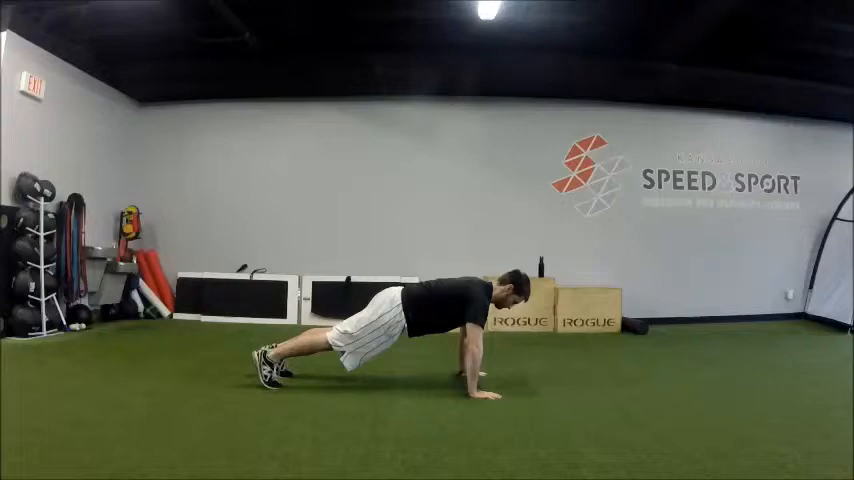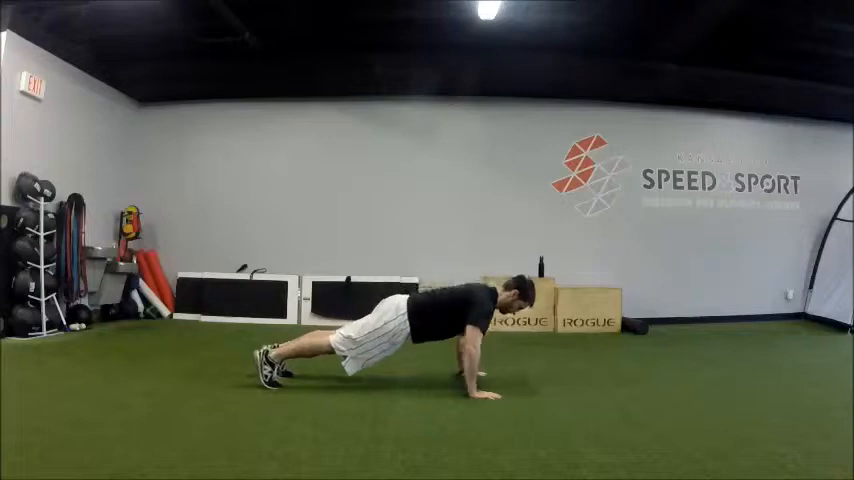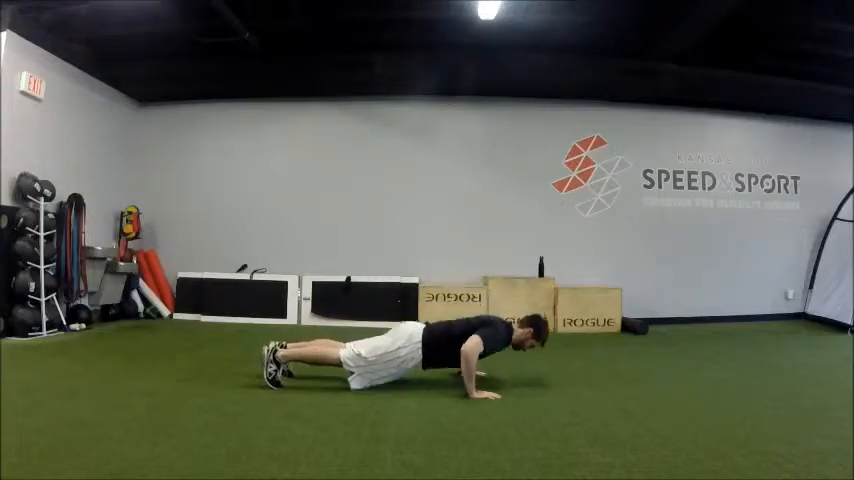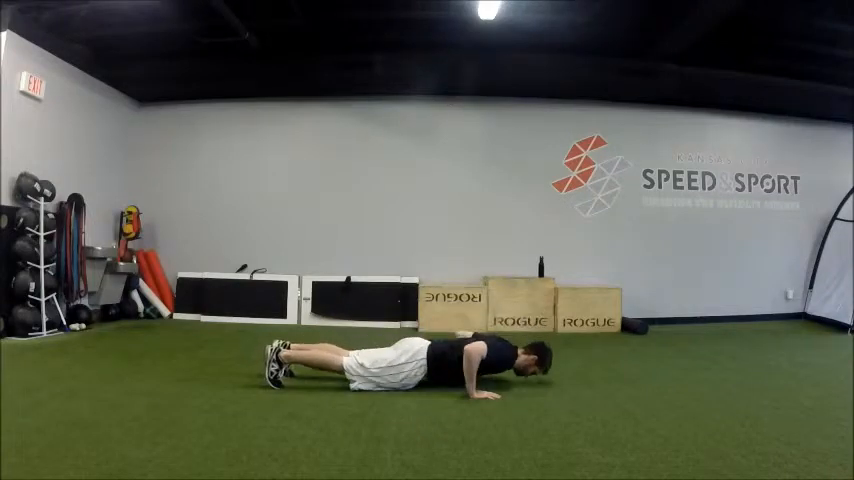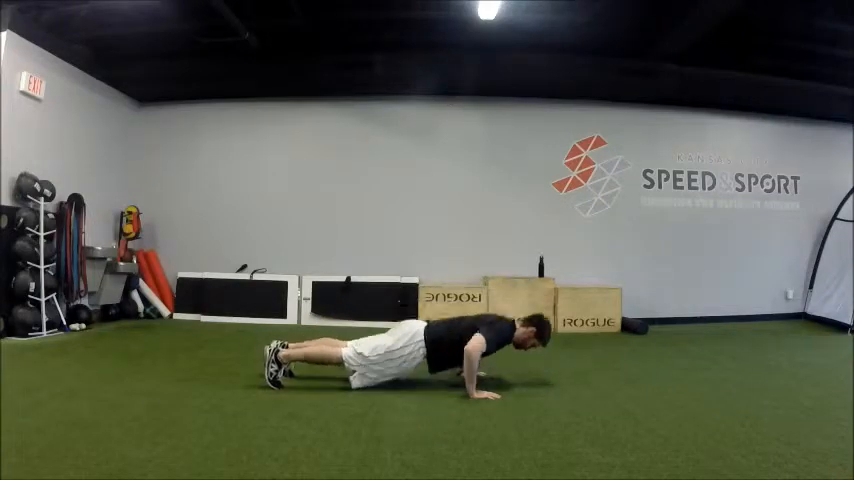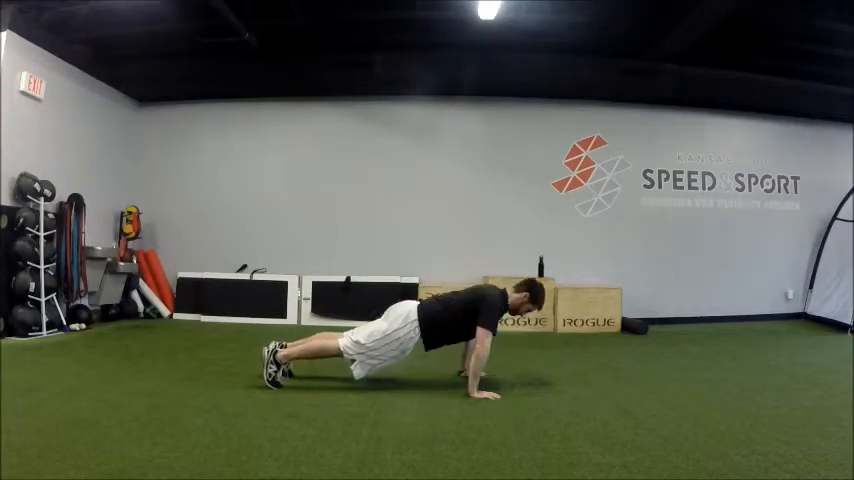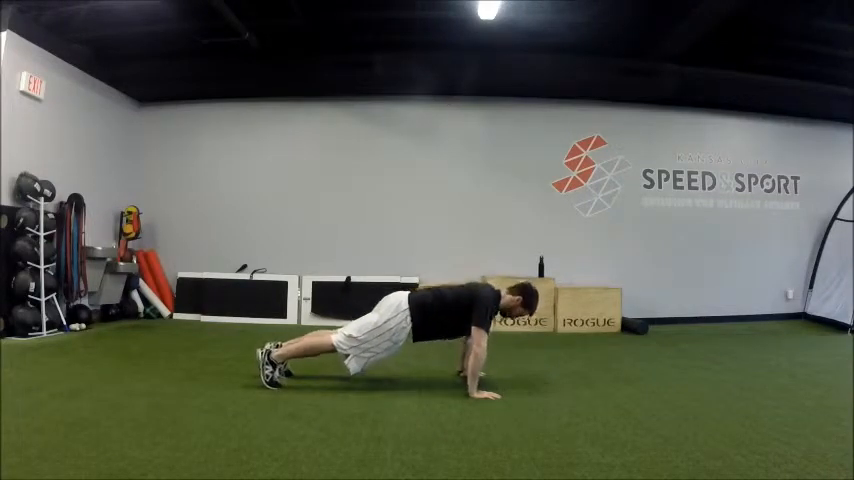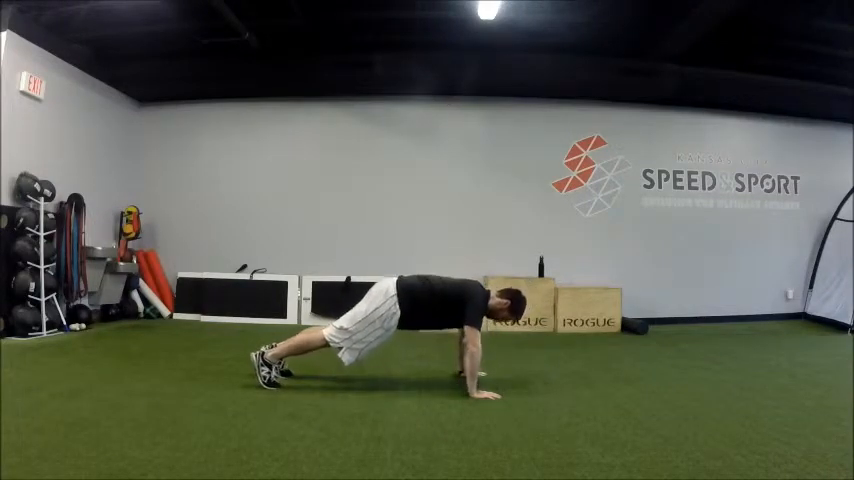
dt=0.3s
person 1, frame 1
left shoulder: (476, 291)
right shoulder: (480, 297)
left elbow: (465, 335)
right elbow: (475, 345)
left wrist: (463, 369)
right wrist: (474, 390)
left hip: (397, 305)
right hip: (397, 310)
left knee: (336, 336)
right knee: (335, 340)
left ankle: (275, 350)
right ankle: (271, 356)
person 1, frame 2
left shoulder: (481, 295)
right shoulder: (484, 301)
left elbow: (463, 336)
right elbow: (473, 347)
left wrist: (463, 368)
right wrist: (473, 390)
left hip: (401, 310)
right hip: (401, 319)
left knee: (337, 339)
right knee: (336, 345)
left ankle: (278, 350)
right ankle: (273, 356)
person 1, frame 3
left shoulder: (496, 327)
right shoulder: (501, 334)
right elbow: (468, 351)
left wrist: (466, 368)
right wrist: (473, 390)
left hip: (414, 335)
right hip: (414, 346)
left knee: (346, 351)
right knee: (344, 358)
left ankle: (282, 348)
right ankle: (280, 356)
person 1, frame 4
left shoulder: (500, 346)
right shoulder: (506, 353)
left elbow: (462, 334)
right elbow: (471, 350)
left wrist: (469, 373)
right wrist: (473, 391)
left hip: (418, 350)
right hip: (418, 363)
left knee: (347, 356)
right knee: (347, 365)
left ankle: (286, 348)
right ankle: (283, 355)
person 1, frame 5
left shoulder: (498, 323)
right shoulder: (502, 329)
right elbow: (471, 350)
left wrist: (467, 370)
right wrist: (472, 389)
left hip: (416, 333)
right hip: (416, 344)
left knee: (347, 348)
right knee: (346, 357)
left ankle: (285, 348)
right ankle: (282, 358)
person 1, frame 6
left shoulder: (491, 296)
right shoulder: (495, 302)
left elbow: (469, 333)
right elbow: (482, 346)
left wrist: (466, 368)
right wrist: (474, 390)
left hip: (411, 314)
right hip: (412, 325)
left knee: (345, 341)
right knee: (346, 348)
left ankle: (283, 348)
right ankle: (281, 357)
person 1, frame 7
left shoulder: (484, 296)
right shoulder: (488, 300)
left elbow: (469, 337)
right elbow: (479, 346)
left wrist: (465, 369)
right wrist: (474, 390)
left hip: (403, 309)
right hip: (403, 315)
left knee: (342, 337)
right knee: (340, 343)
left ankle: (278, 348)
right ankle: (274, 357)
person 1, frame 8
left shoulder: (473, 295)
right shoulder: (478, 298)
left elbow: (463, 338)
right elbow: (473, 345)
left wrist: (464, 369)
right wrist: (473, 390)
left hip: (394, 297)
right hip: (393, 303)
left knee: (334, 332)
right knee: (333, 336)
left ankle: (276, 350)
right ankle: (269, 357)
